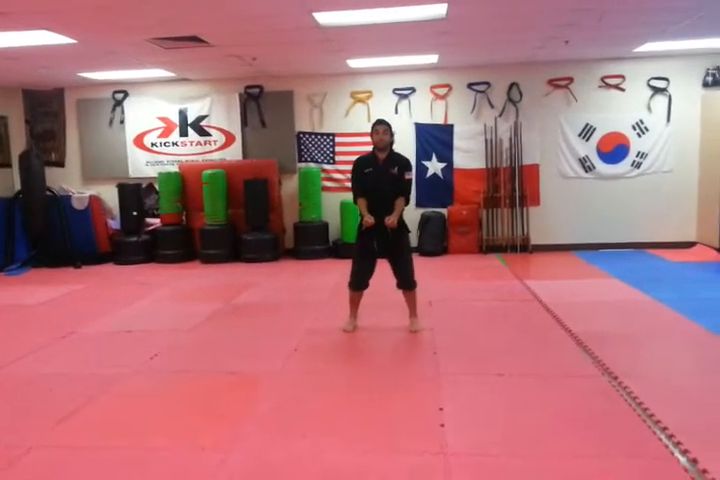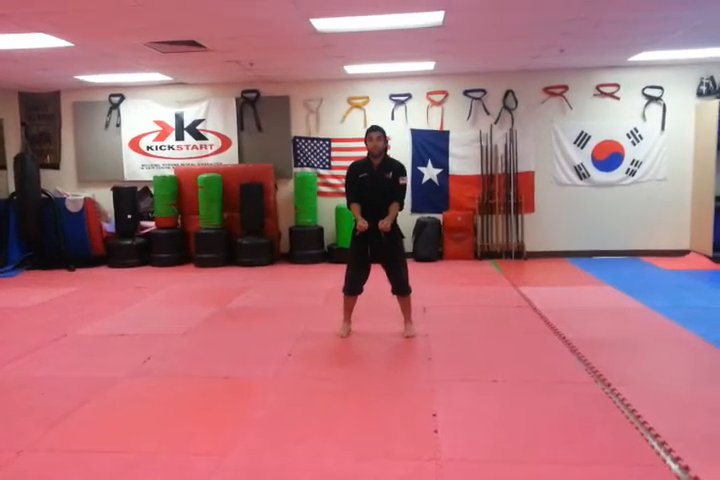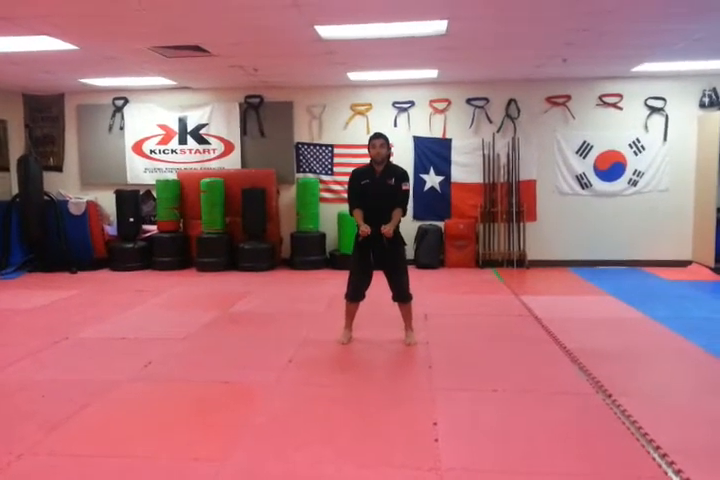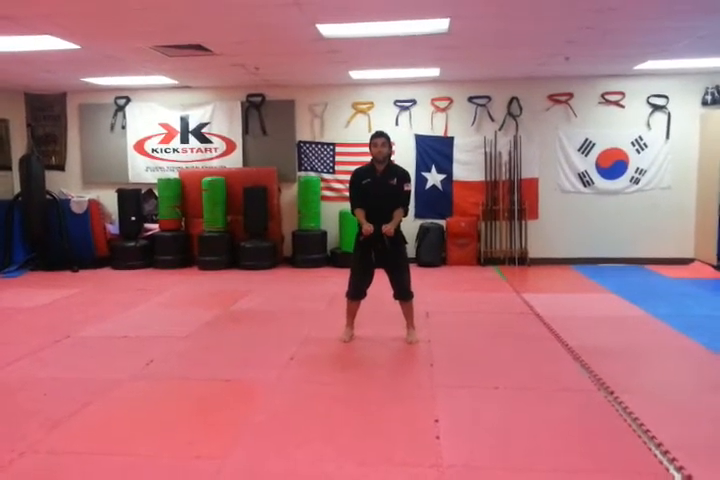
dt=0.3s
person 1, frame 1
left shoulder: (402, 163)
right shoulder: (361, 163)
left elbow: (403, 195)
right elbow: (359, 194)
left wrist: (395, 215)
right wrist: (365, 214)
left hip: (394, 224)
right hip: (368, 225)
left knee: (406, 274)
right knee: (358, 274)
left ankle: (413, 317)
right ankle: (352, 317)
person 1, frame 2
left shoulder: (397, 168)
right shoulder: (355, 168)
left elbow: (398, 200)
right elbow: (352, 199)
left wrist: (389, 219)
right wrist: (359, 219)
left hip: (388, 229)
right hip: (363, 230)
left knee: (400, 279)
right knee: (353, 279)
left ankle: (408, 322)
right ankle: (346, 322)
person 1, frame 3
left shoulder: (400, 174)
right shoulder: (358, 175)
left elbow: (401, 205)
right elbow: (354, 205)
left wrist: (392, 224)
right wrist: (361, 224)
left hip: (391, 237)
right hip: (365, 236)
left knee: (401, 286)
right knee: (355, 286)
left ankle: (409, 330)
right ankle: (347, 329)
person 1, frame 4
left shoulder: (401, 174)
right shoulder: (359, 174)
left elbow: (402, 205)
right elbow: (356, 205)
left wrist: (393, 224)
right wrist: (364, 223)
left hip: (392, 236)
right hip: (366, 235)
left knee: (403, 285)
right knee: (356, 285)
left ankle: (410, 328)
right ankle: (349, 327)
